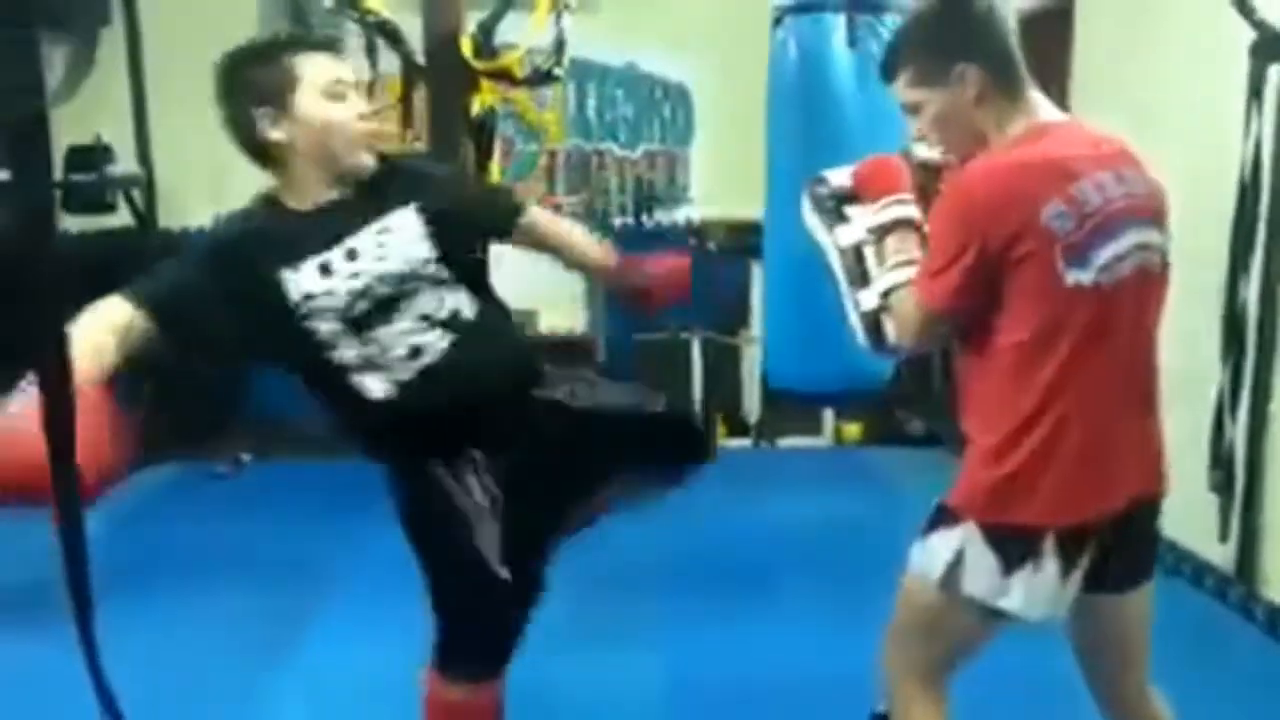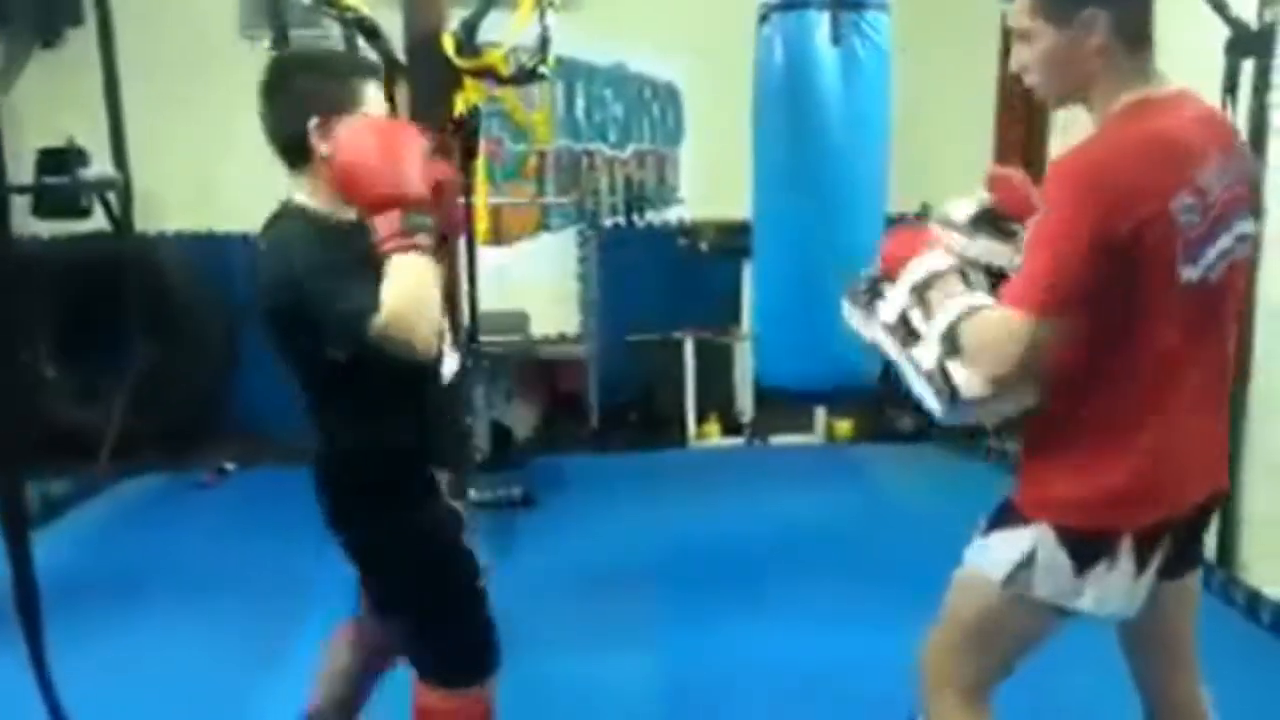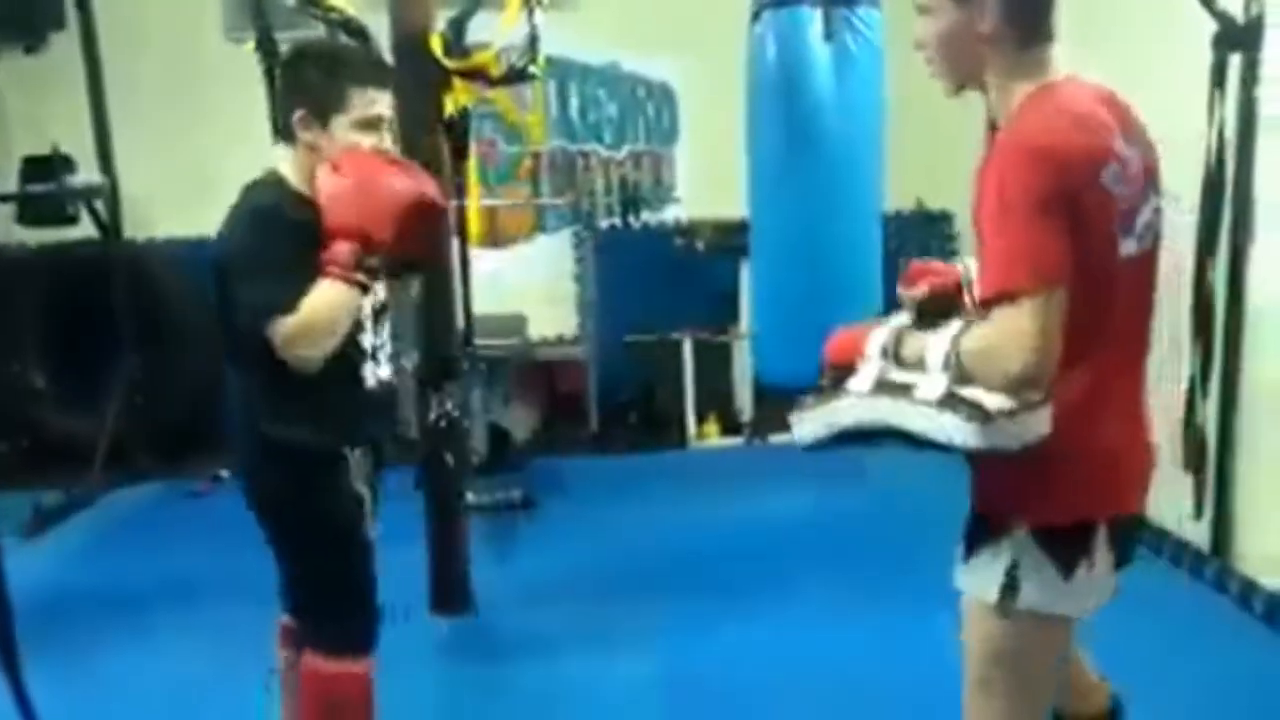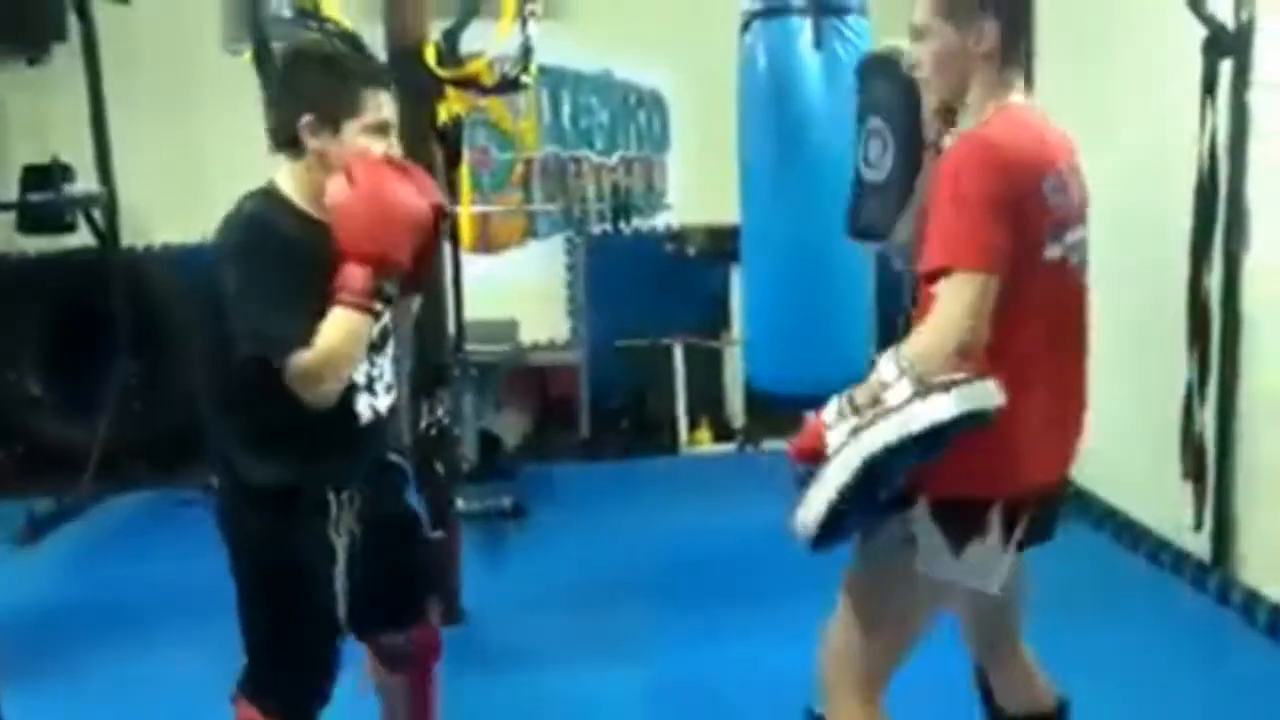
dt=0.5s
person 1, frame 1
left shoulder: (985, 186)
right shoulder: (1130, 169)
left elbow: (912, 330)
left wrist: (893, 215)
left hip: (1025, 494)
right hip: (1129, 481)
person 1, frame 2
left shoulder: (1098, 172)
right shoulder: (1219, 140)
left elbow: (1000, 359)
left wrist: (939, 280)
right wrist: (1042, 249)
left hip: (1088, 493)
right hip: (1183, 473)
person 1, frame 3
left shoulder: (1027, 150)
right shoulder: (1106, 114)
left elbow: (1021, 357)
left wrist: (909, 347)
right wrist: (973, 289)
left hip: (1052, 475)
right hip: (1104, 455)
right knee: (1046, 652)
person 1, frame 4
left shoulder: (983, 154)
right shoulder: (1048, 148)
left elbow: (955, 336)
right elbow: (917, 244)
left wrist: (850, 410)
left hip: (969, 464)
right hip: (1030, 455)
right knee: (998, 645)
person 2, frame 1
left shoulder: (410, 185)
right shoulder: (250, 250)
left elbow: (526, 220)
right elbow: (123, 317)
left wrist: (625, 273)
left hip: (524, 399)
right hip: (439, 453)
left knee: (676, 437)
right knee: (479, 640)
person 2, frame 2
left shoulder: (348, 219)
right shoulder: (300, 252)
left elbow: (413, 311)
right elbow: (415, 331)
left wrist: (418, 207)
right wrist: (405, 219)
left hip: (402, 458)
right hip: (386, 478)
left knee: (393, 605)
right knee: (461, 655)
person 2, frame 3
left shoulder: (334, 204)
right shoulder: (263, 220)
left elbow: (366, 313)
right elbow: (302, 343)
left wrist: (400, 242)
right wrist: (358, 246)
left hip: (333, 450)
right hip: (302, 459)
left knee: (312, 615)
right knee: (345, 626)
person 2, frame 4
left shoulder: (345, 215)
right shoulder: (256, 237)
left elbow: (385, 330)
right elbow: (317, 377)
left wrist: (409, 256)
right wrist: (370, 268)
left hip: (365, 478)
right hip: (291, 503)
left knee: (409, 633)
